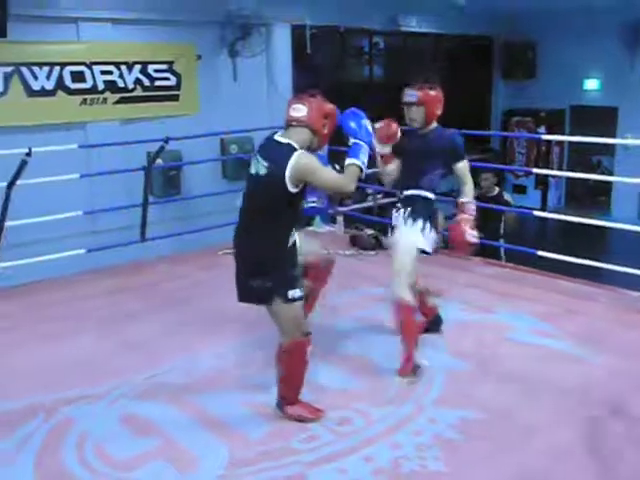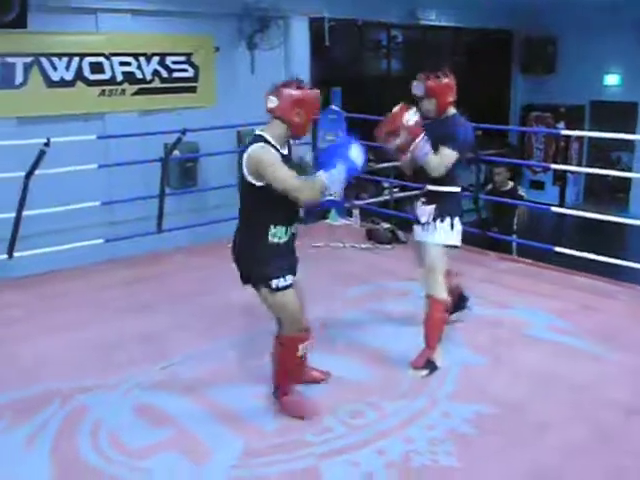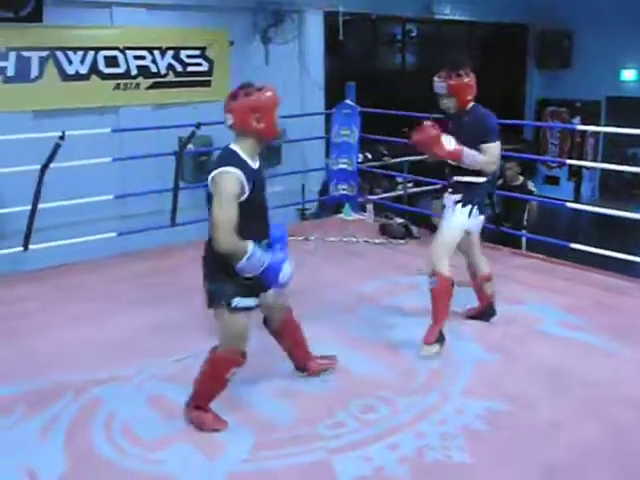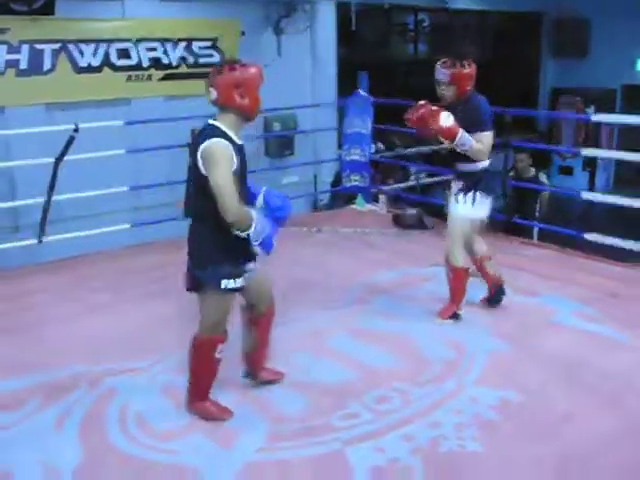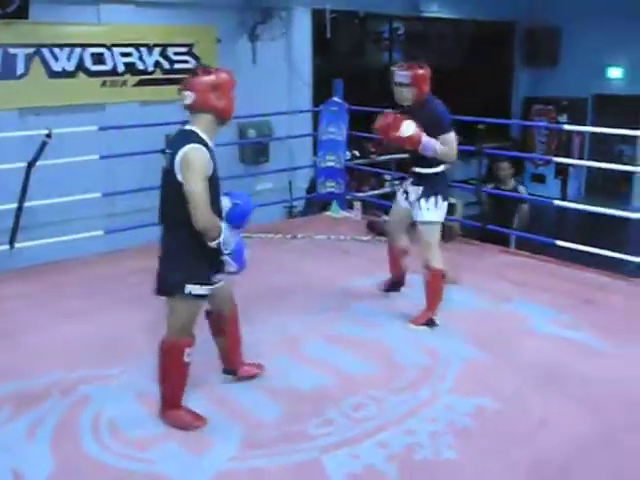
dt=0.3s
person 1, frame 1
left shoulder: (272, 145)
right shoulder: (299, 160)
right elbow: (345, 185)
right wrist: (360, 145)
left hip: (264, 244)
right hip: (267, 257)
left knee: (321, 261)
right knee: (294, 334)
left ankle: (293, 330)
right ankle: (289, 400)
person 1, frame 2
left shoulder: (277, 146)
right shoulder: (260, 153)
left elbow: (298, 186)
right elbow: (304, 194)
left wrist: (333, 171)
right wrist: (343, 164)
left hip: (278, 245)
right hip: (261, 252)
left knee: (293, 315)
right knee: (294, 323)
left ankle: (297, 368)
right ankle: (284, 391)
person 1, frame 3
left shoulder: (249, 159)
right shoulder: (228, 173)
right elbow: (224, 241)
left wrist: (268, 232)
right wrist: (265, 261)
left hip: (250, 264)
right hip: (231, 272)
left knee: (280, 312)
right knee: (232, 348)
left ankle: (304, 361)
right ankle: (197, 405)
person 1, frame 4
left shoulder: (228, 137)
right shoulder: (216, 145)
right elbow: (232, 213)
left wrist: (260, 199)
right wrist: (263, 227)
left hip: (233, 245)
right hip: (216, 250)
left knee: (263, 300)
right knee: (213, 328)
left ankle: (255, 367)
right ankle: (198, 397)
person 1, frame 5
left shoulder: (187, 140)
right shoulder: (194, 151)
right elbow: (204, 219)
left wrist: (224, 203)
right wrist: (228, 242)
left hip: (194, 249)
right hip: (187, 253)
left knee: (225, 305)
right knee: (180, 332)
left ankle: (234, 364)
right ankle: (170, 405)
person 2, frame 1
left shoulder: (449, 139)
right shoulder: (407, 139)
left elbow: (466, 180)
right elbow: (389, 178)
left wrist: (466, 216)
right wrist: (383, 151)
left hip: (419, 211)
right hip: (404, 208)
left knee: (399, 282)
right knee: (407, 275)
left ankle: (410, 356)
right ankle: (431, 317)
person 2, frame 2
left shoulder: (459, 127)
right shoulder: (430, 124)
left elbow: (436, 169)
right elbow: (411, 168)
left wrist: (415, 136)
right wrist: (396, 143)
left hip: (445, 206)
right hip: (427, 202)
left knee: (433, 277)
right knee: (431, 263)
left ankle: (431, 352)
right ankle: (457, 296)
person 2, frame 3
left shoulder: (484, 120)
right shoulder: (451, 117)
left elbow: (492, 165)
right elbow: (442, 154)
left wrist: (457, 152)
right wrist: (428, 142)
left hip: (470, 196)
right hip: (457, 191)
left knee: (439, 258)
right knee: (472, 253)
left ankle: (437, 328)
right ankle: (486, 305)
person 2, frame 4
left shoulder: (478, 108)
right shoulder: (450, 106)
left elbow: (482, 152)
right elbow: (435, 139)
left wrist: (452, 132)
right wrist: (423, 125)
left hip: (475, 182)
right hip: (464, 179)
left knee: (453, 247)
right knee: (470, 238)
left ankle: (454, 305)
right ankle: (495, 286)
person 2, frame 5
left shoulder: (436, 110)
right shoulder: (408, 108)
left elbow: (450, 154)
left wrist: (418, 138)
right wrist: (389, 132)
left hip: (432, 185)
right hip: (414, 180)
left knee: (429, 249)
right knee: (395, 229)
left ankle: (431, 311)
right ankle: (397, 276)
